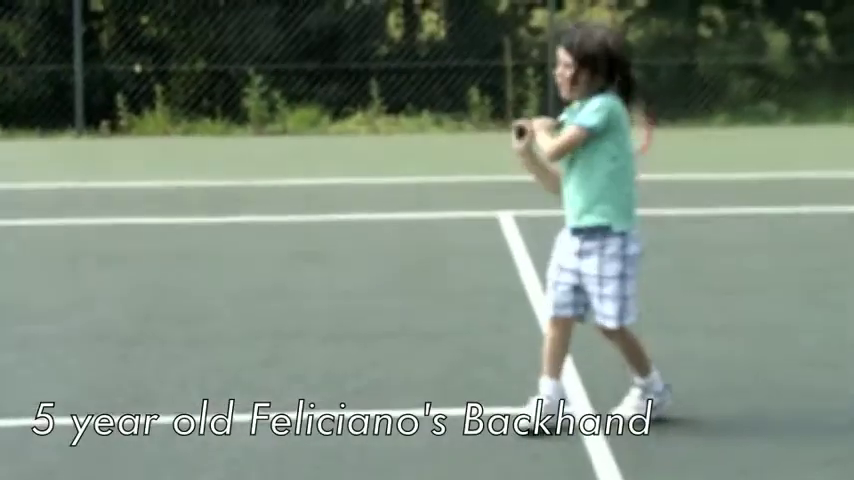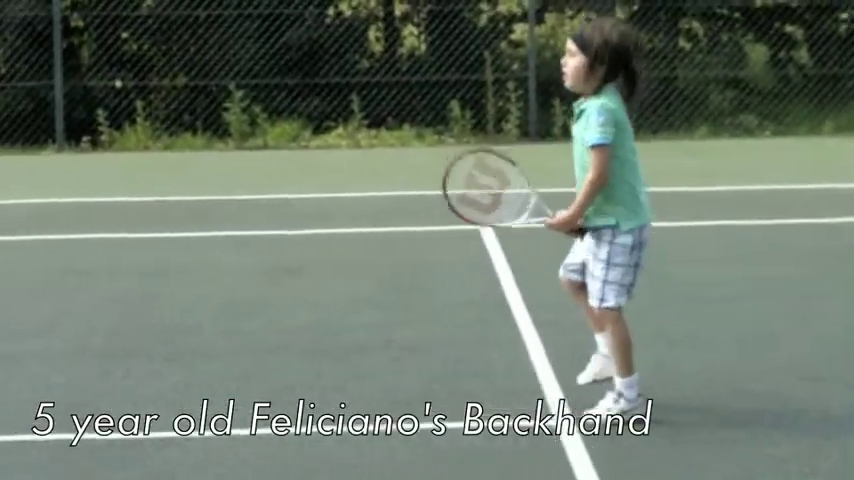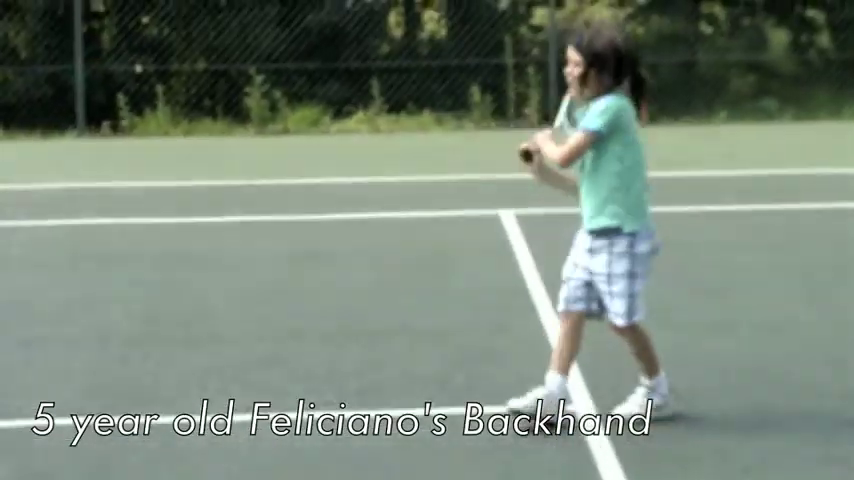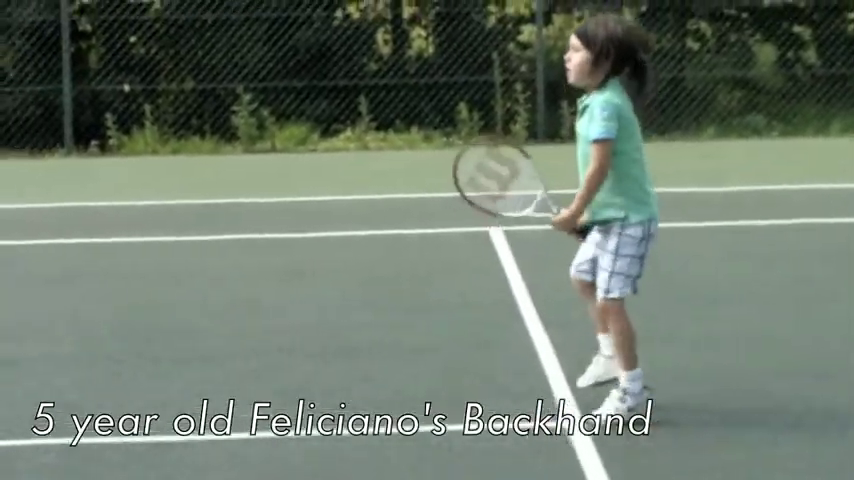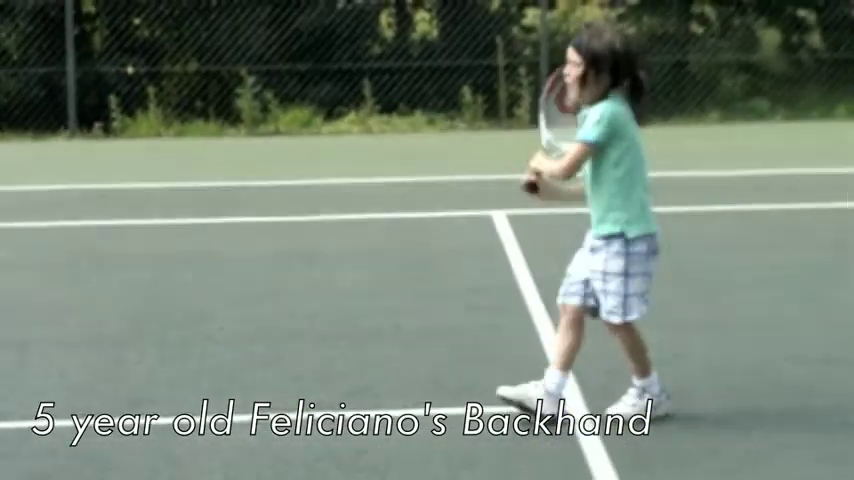
dt=1s
person 1, frame 1
left shoulder: (603, 107)
right shoulder: (576, 116)
left elbow: (555, 149)
right elbow: (553, 180)
left wrist: (541, 129)
right wrist: (526, 150)
left hip: (610, 238)
right hip: (576, 236)
left knee: (612, 324)
right knee: (559, 317)
left ankle: (651, 391)
right ankle: (548, 401)
person 1, frame 2
left shoulder: (601, 111)
right shoulder: (595, 105)
left elbow: (597, 174)
left wrist: (573, 214)
right wrist: (581, 215)
left hip: (620, 224)
right hip: (603, 221)
left knee: (606, 306)
right knee: (572, 278)
left ankle: (627, 393)
right ankle: (608, 354)
person 1, frame 3
left shoulder: (610, 108)
right shoulder: (597, 111)
left elbow: (565, 158)
right elbow: (579, 182)
left wrist: (544, 143)
right wrist: (540, 156)
left hip: (620, 236)
right hip: (593, 233)
left knee: (624, 321)
right knee: (570, 312)
left ankle: (656, 391)
right ankle: (552, 393)
person 1, frame 4
left shoulder: (608, 103)
right shoulder: (601, 99)
left elbow: (599, 166)
right elbow: (605, 163)
left wrist: (576, 210)
right wrist: (585, 209)
left hip: (628, 219)
right hip: (608, 216)
left knee: (611, 300)
right knee: (585, 280)
left ankle: (631, 391)
right ankle: (610, 354)
person 1, frame 5
left shoulder: (608, 114)
right shoulder: (597, 114)
left elbow: (565, 169)
left wrist: (541, 164)
right wrist: (546, 183)
left hip: (626, 237)
right hip: (602, 236)
left knee: (618, 319)
right knee: (572, 310)
left ankle: (649, 392)
right ankle: (549, 392)
